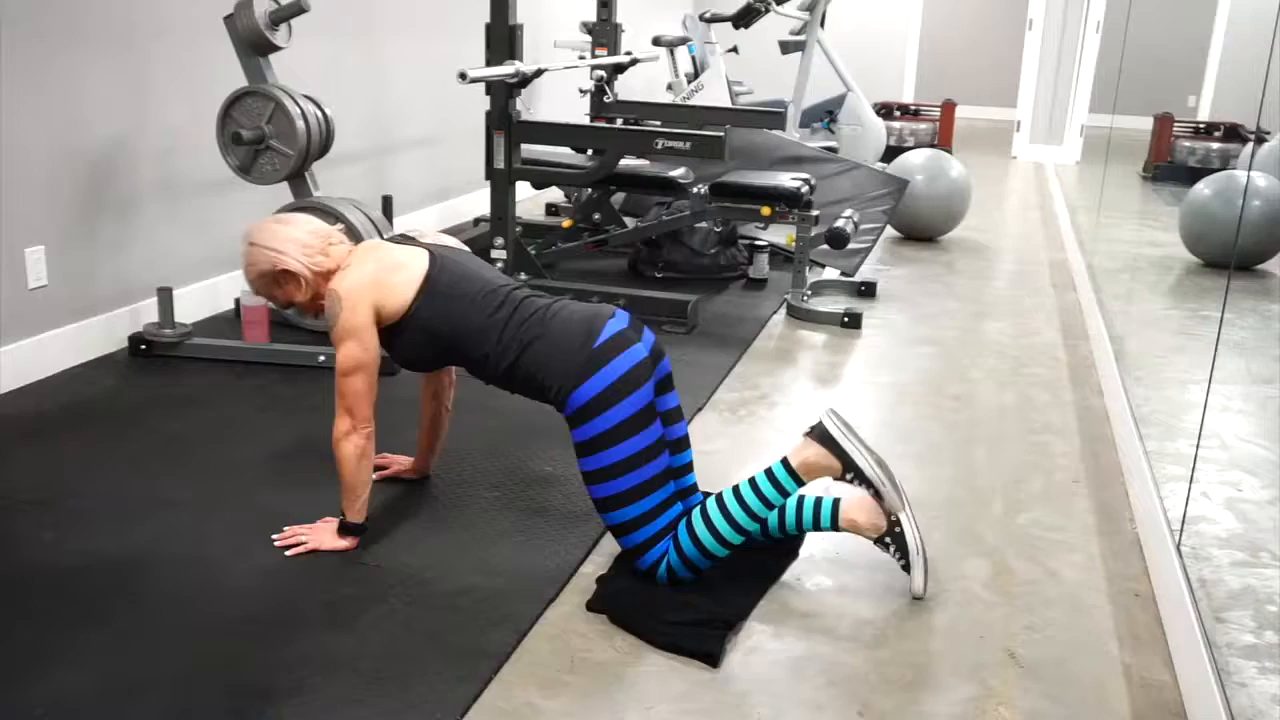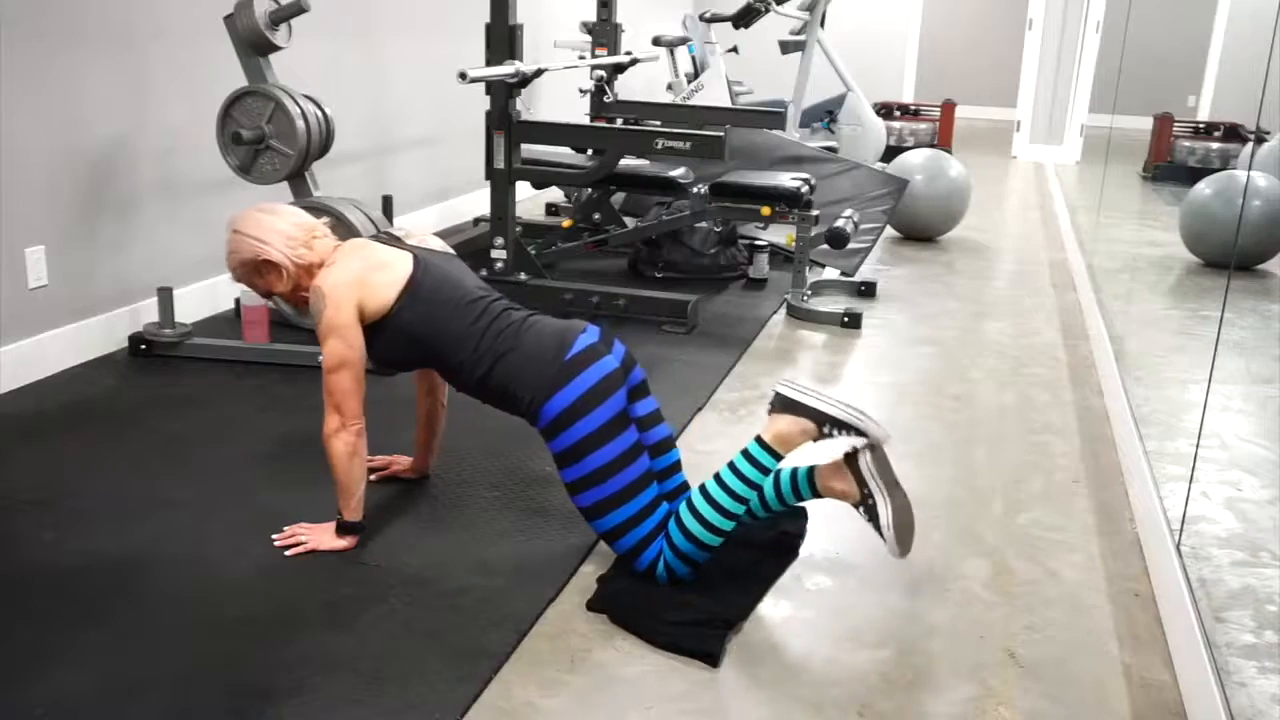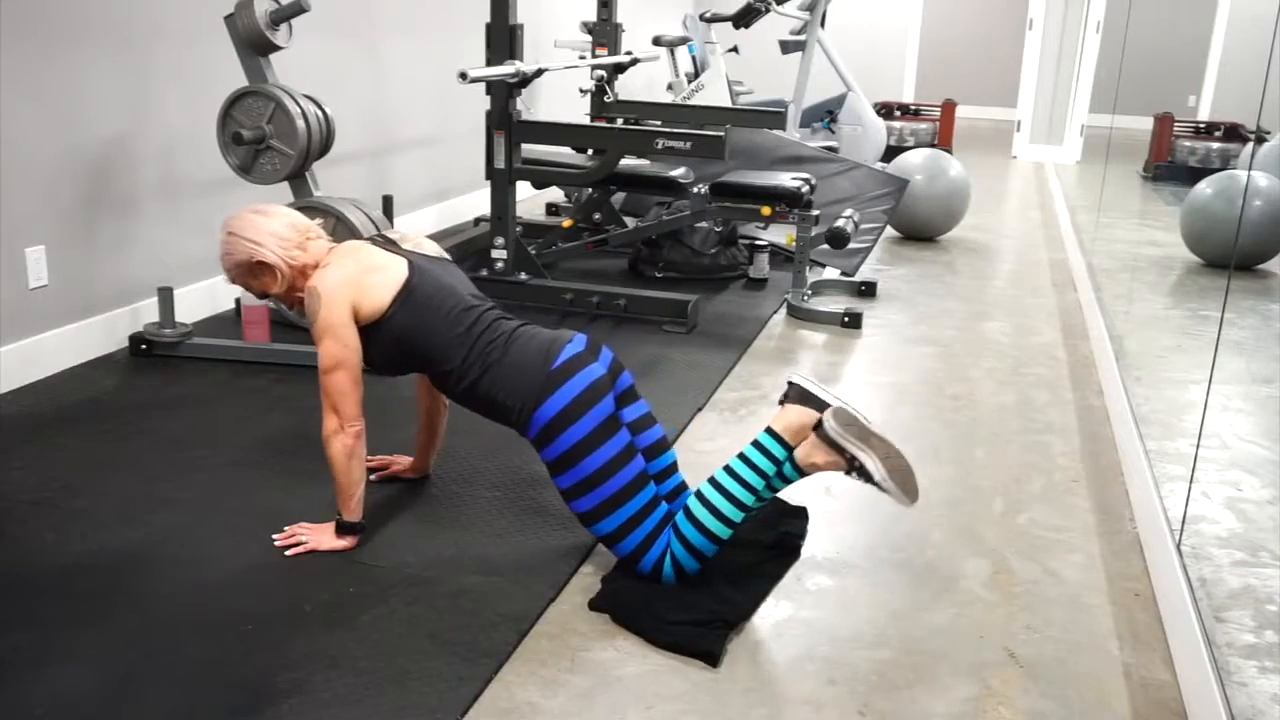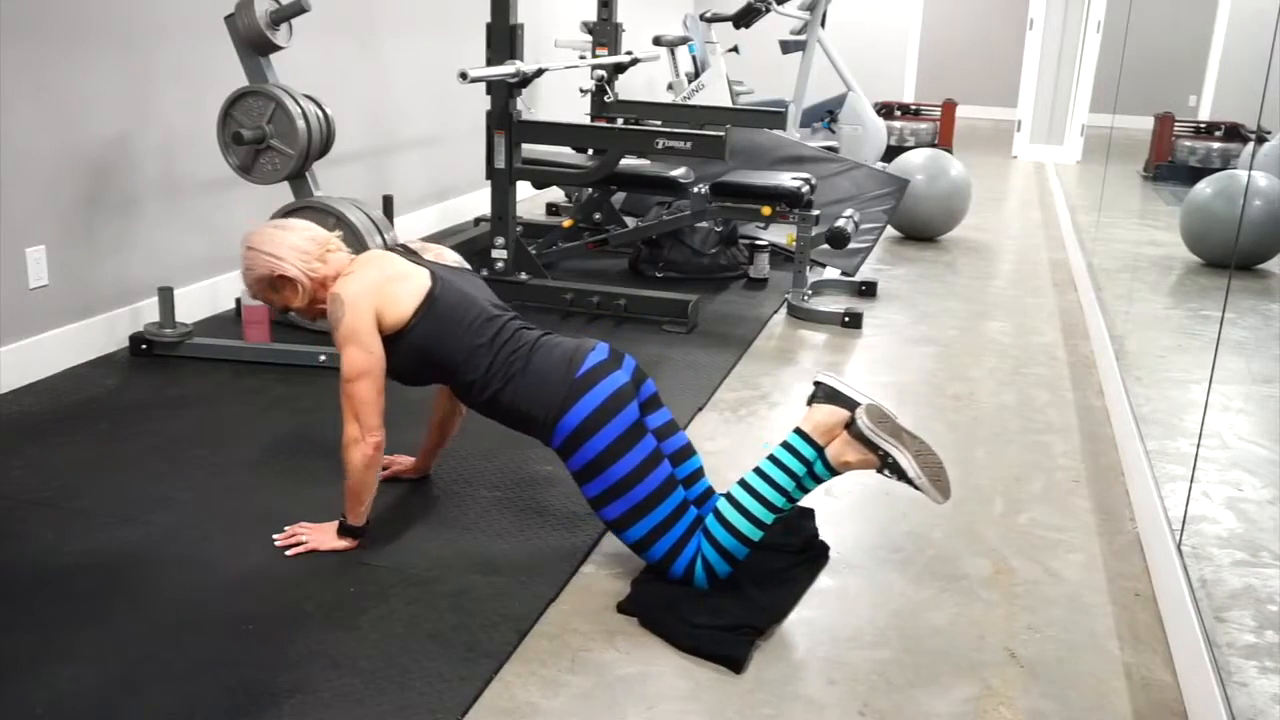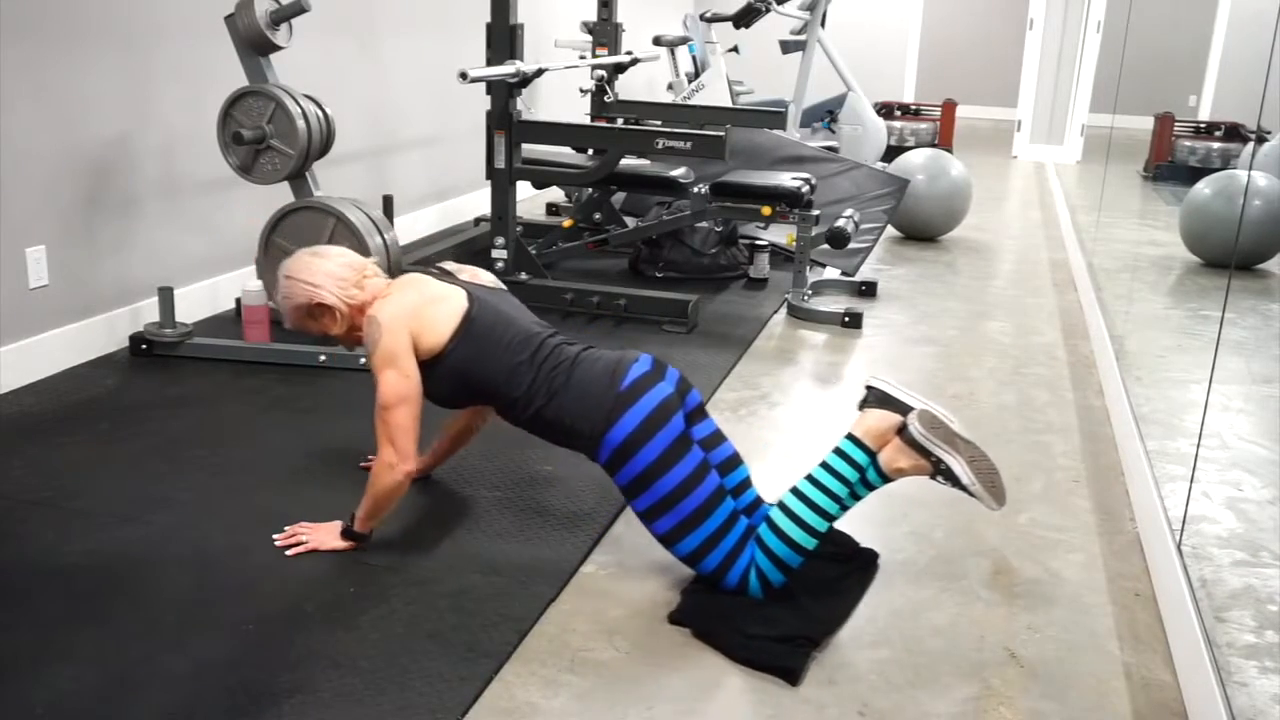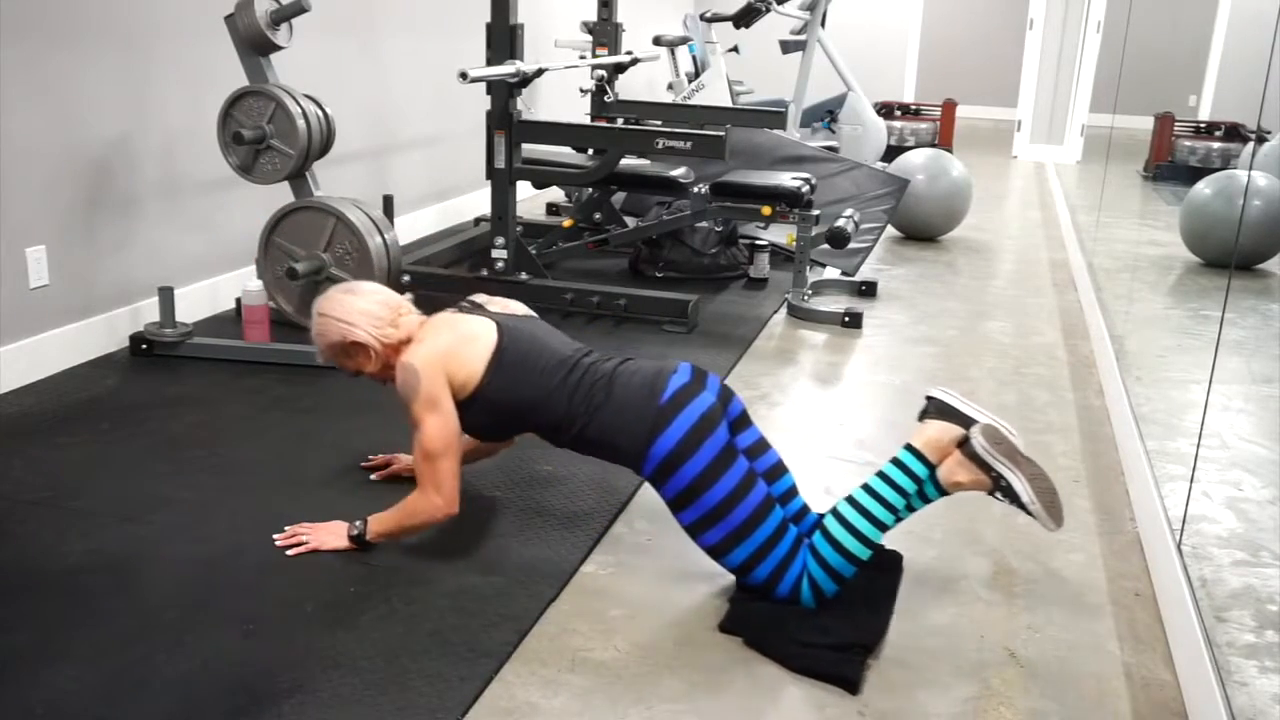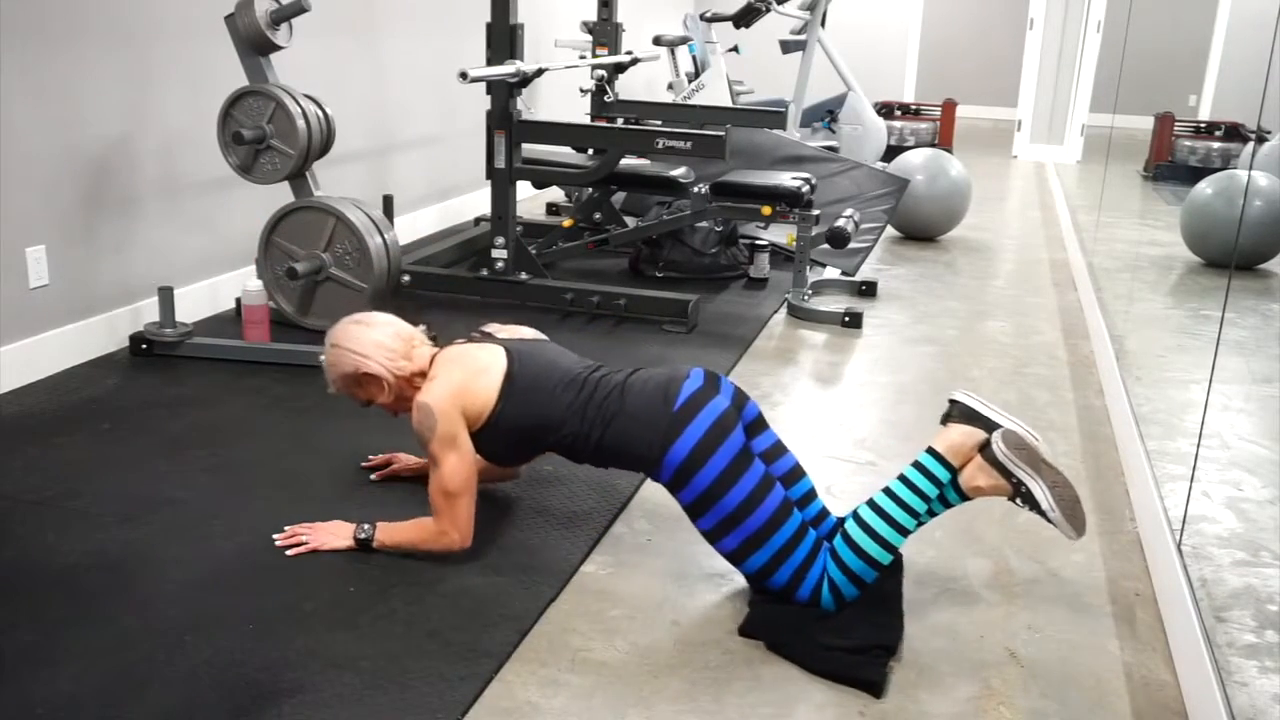
dt=0.4s
person 1, frame 1
left shoulder: (351, 290)
right shoulder: (406, 247)
left elbow: (354, 426)
right elbow: (441, 361)
left wrist: (347, 526)
right wrist: (422, 461)
left hip: (595, 377)
right hip: (624, 341)
left knee: (665, 558)
right knee: (683, 520)
left ankle: (812, 456)
right ankle: (866, 515)
person 1, frame 2
left shoulder: (334, 285)
right shoulder: (400, 241)
left elbow: (344, 426)
left wrist: (346, 526)
right wrist: (421, 461)
left hip: (567, 391)
right hip: (596, 353)
left knee: (664, 558)
right knee: (677, 516)
left ankle: (783, 429)
right ankle: (839, 478)
person 1, frame 3
left shoulder: (330, 287)
right shoulder: (396, 244)
left elbow: (344, 428)
left wrist: (346, 525)
right wrist: (422, 460)
left hip: (556, 400)
right hip: (583, 363)
left knee: (669, 559)
right knee: (679, 517)
left ankle: (797, 432)
right ankle: (811, 441)
person 1, frame 4
left shoulder: (352, 295)
right shoulder: (416, 253)
left elbow: (363, 438)
left wrist: (348, 528)
right wrist: (424, 462)
left hip: (580, 410)
right hip: (606, 372)
left knee: (700, 563)
right knee: (706, 523)
left ankle: (827, 434)
right ankle: (836, 431)
person 1, frame 5
left shoulder: (387, 319)
right shoulder: (447, 276)
left elbow: (394, 466)
left wrist: (351, 530)
right wrist: (427, 461)
left hip: (628, 424)
right hip: (650, 385)
left knee: (752, 573)
right knee: (757, 532)
left ankle: (879, 441)
right ankle: (884, 431)
person 1, frame 6
left shoulder: (420, 364)
right shoulder: (478, 309)
left elbow: (439, 504)
left wrist: (355, 532)
right wrist: (427, 454)
left hip: (671, 436)
right hip: (692, 394)
left knee: (801, 581)
right knee: (806, 545)
left ankle: (938, 450)
right ankle: (945, 446)
person 1, frame 7
left shoulder: (435, 397)
right shoulder: (487, 340)
left elbow: (453, 533)
right elbow: (510, 452)
left wrist: (360, 533)
right wrist: (432, 462)
left hip: (688, 442)
right hip: (707, 400)
left knee: (824, 585)
right knee: (827, 549)
left ankle: (961, 457)
right ankle: (968, 452)
